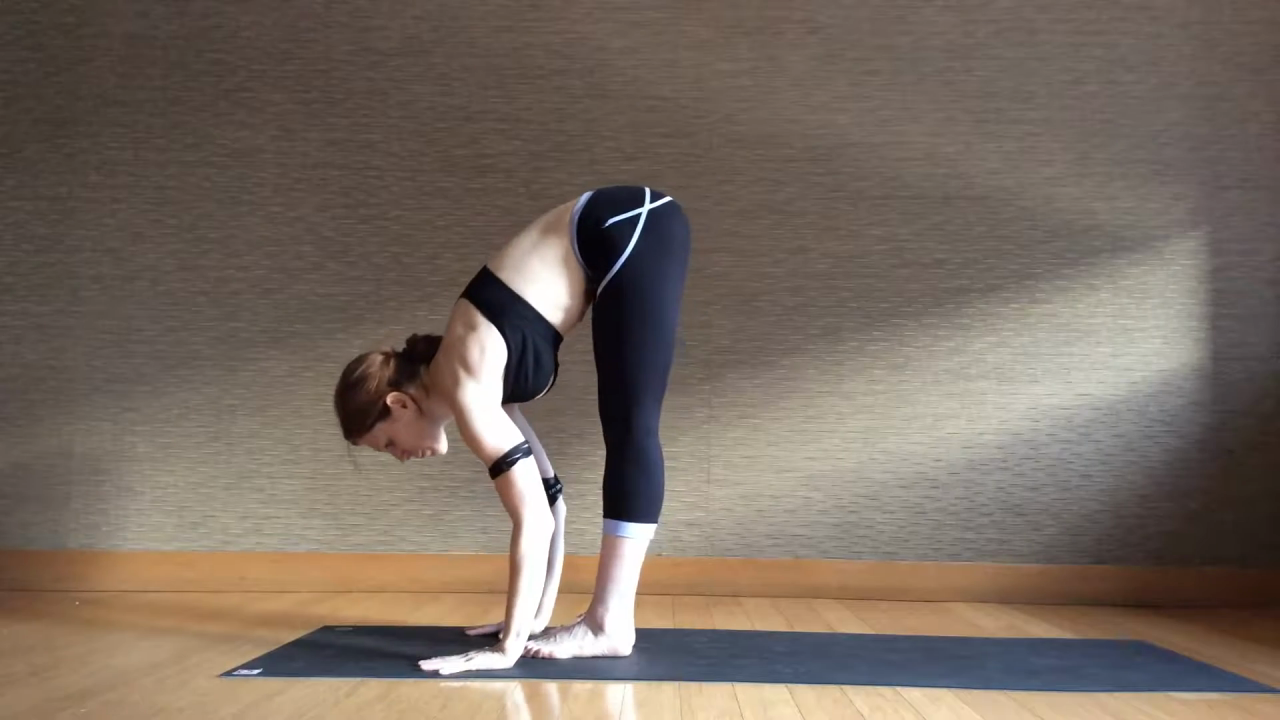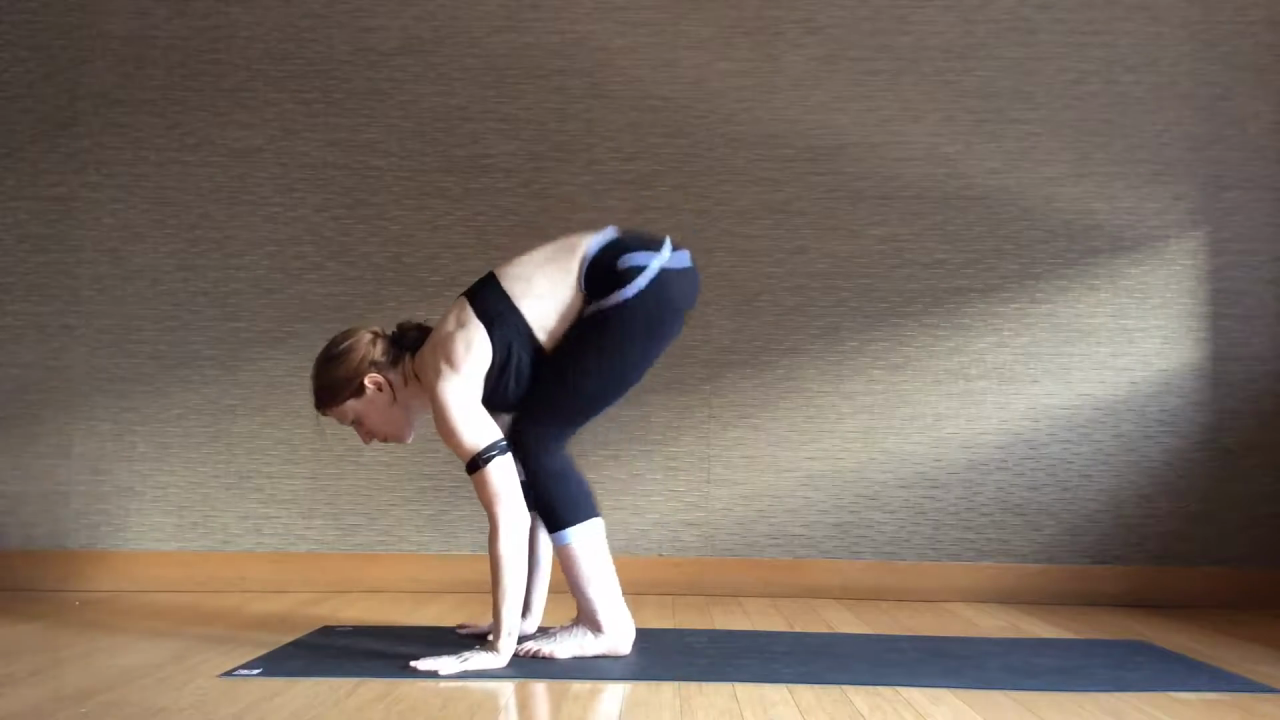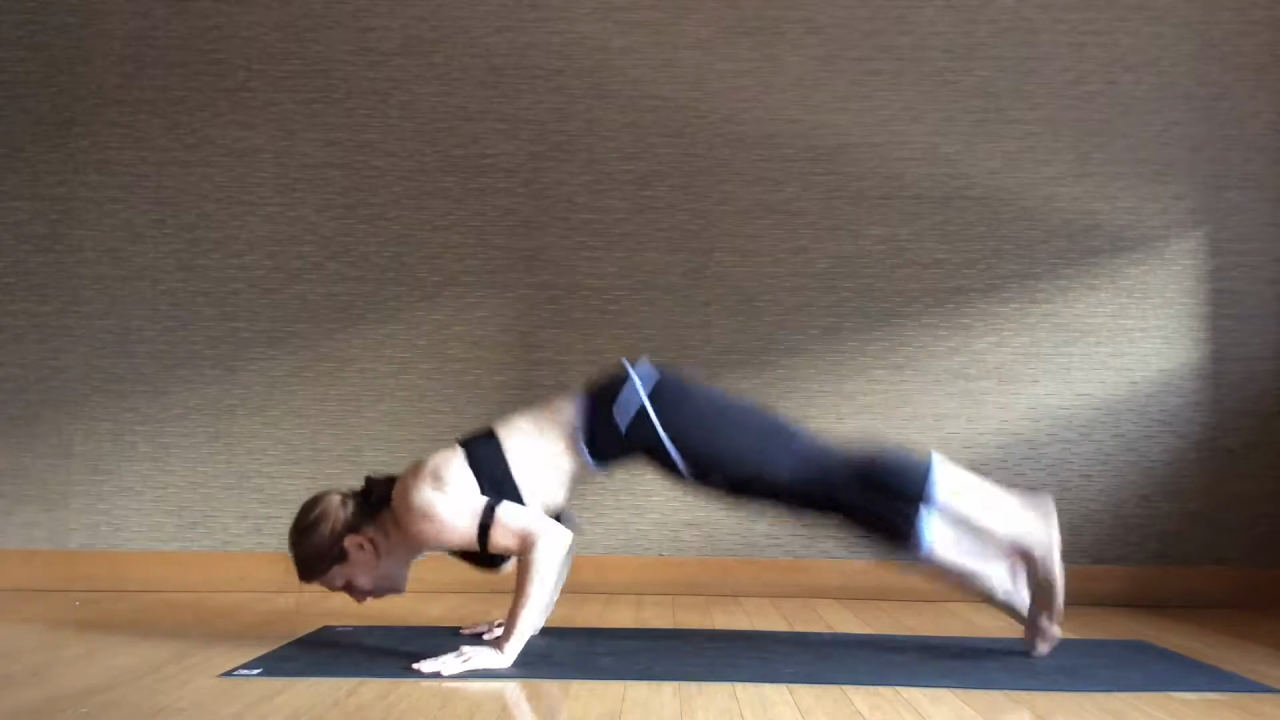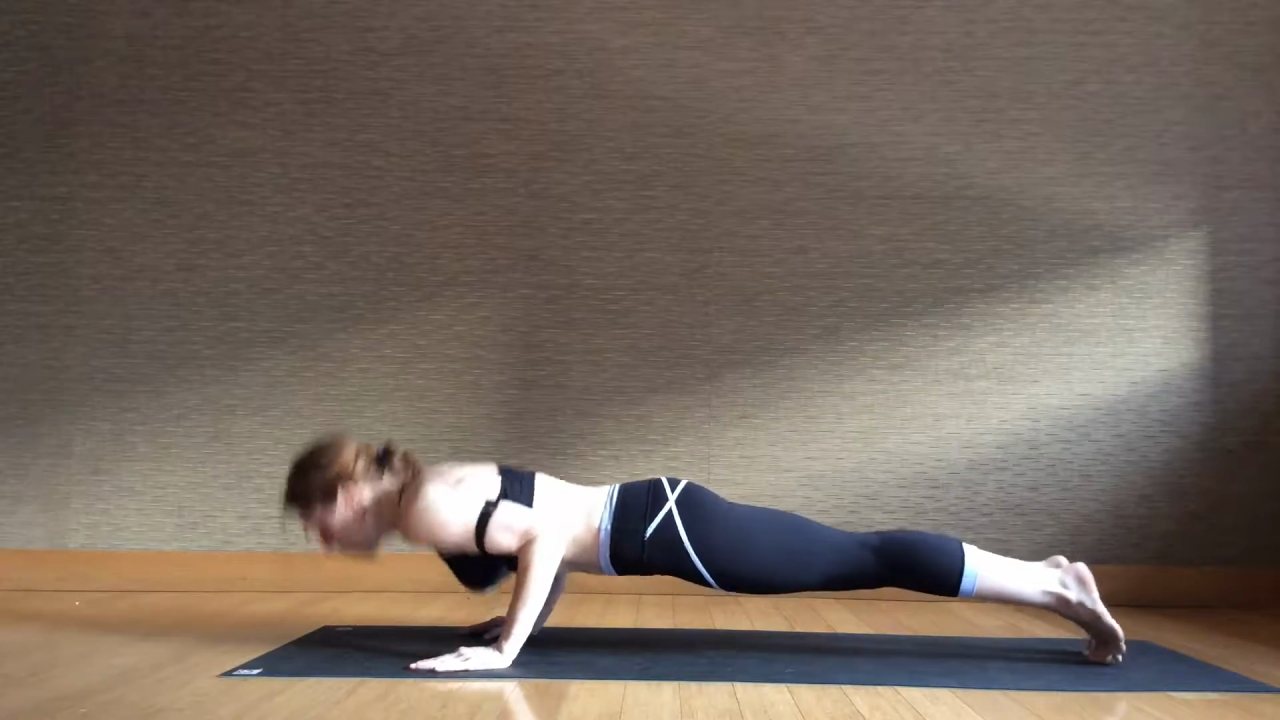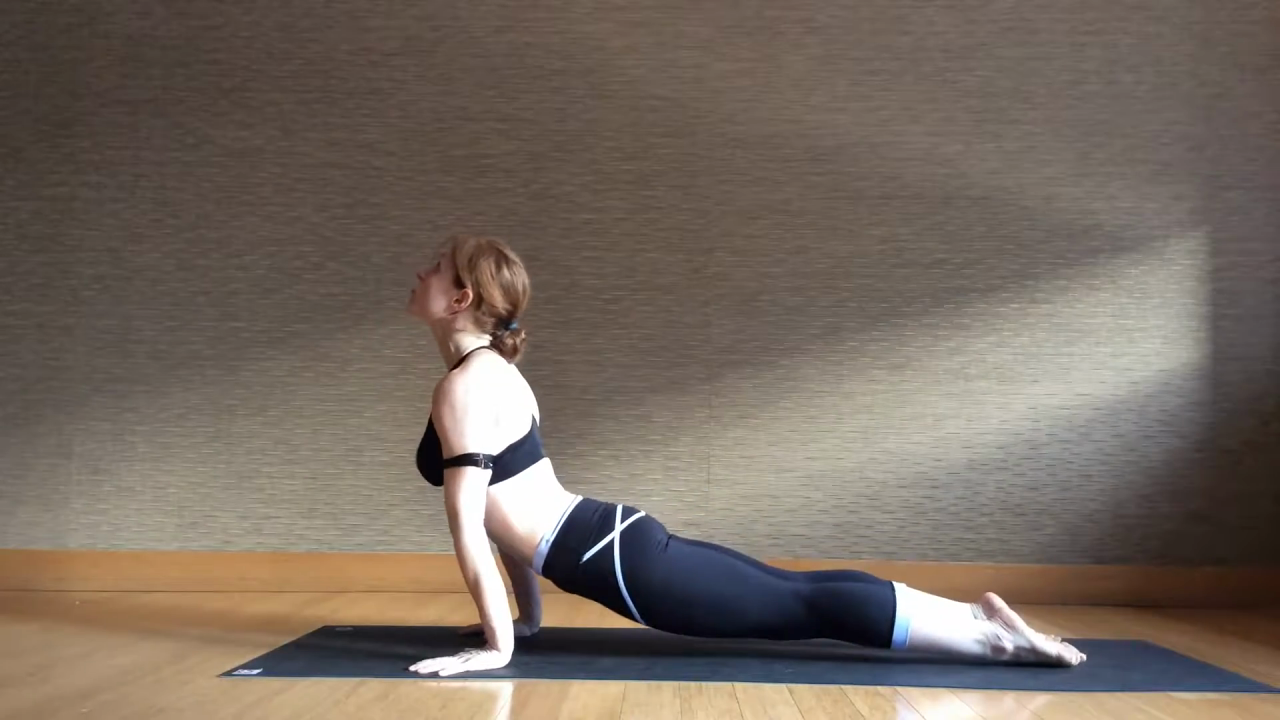
dt=1s
person 1, frame 1
left shoulder: (464, 389)
right shoulder: (477, 379)
left elbow: (534, 520)
right elbow: (546, 494)
left wrist: (509, 646)
right wrist: (535, 617)
left hip: (634, 231)
right hip: (628, 231)
left knee: (630, 430)
right knee: (624, 431)
left ankle: (609, 625)
right ankle: (610, 618)
person 1, frame 2
left shoulder: (446, 382)
right shoulder: (455, 373)
left elbow: (508, 514)
right elbow: (522, 498)
left wrist: (501, 644)
right wrist: (530, 617)
left hip: (646, 275)
right hip: (640, 277)
left knee: (534, 443)
right knee: (532, 448)
left ankle: (606, 625)
right ankle: (601, 616)
person 1, frame 3
left shoulder: (421, 515)
right shoulder: (430, 494)
left elbow: (545, 541)
right elbow: (554, 536)
left wrist: (504, 643)
right wrist: (518, 622)
left hip: (629, 412)
right hip: (626, 412)
left knee: (833, 480)
right knee: (829, 482)
left ankle: (1019, 539)
right ankle: (1015, 535)
person 1, frame 4
left shoulder: (420, 508)
right shoulder: (433, 483)
left elbow: (539, 537)
left wrist: (501, 645)
right wrist: (516, 615)
left hip: (668, 533)
right hip: (661, 519)
left knee: (866, 558)
right knee: (861, 558)
left ankle: (1048, 583)
right ankle: (1050, 580)
person 1, frame 5
left shoulder: (463, 387)
right shoulder: (493, 370)
left elbow: (467, 523)
right elbow: (509, 507)
left wrist: (498, 645)
right wrist: (527, 614)
left hip: (612, 561)
right hip: (616, 538)
left knee: (805, 610)
right knee: (799, 592)
left ankle: (995, 638)
right ankle: (979, 616)
